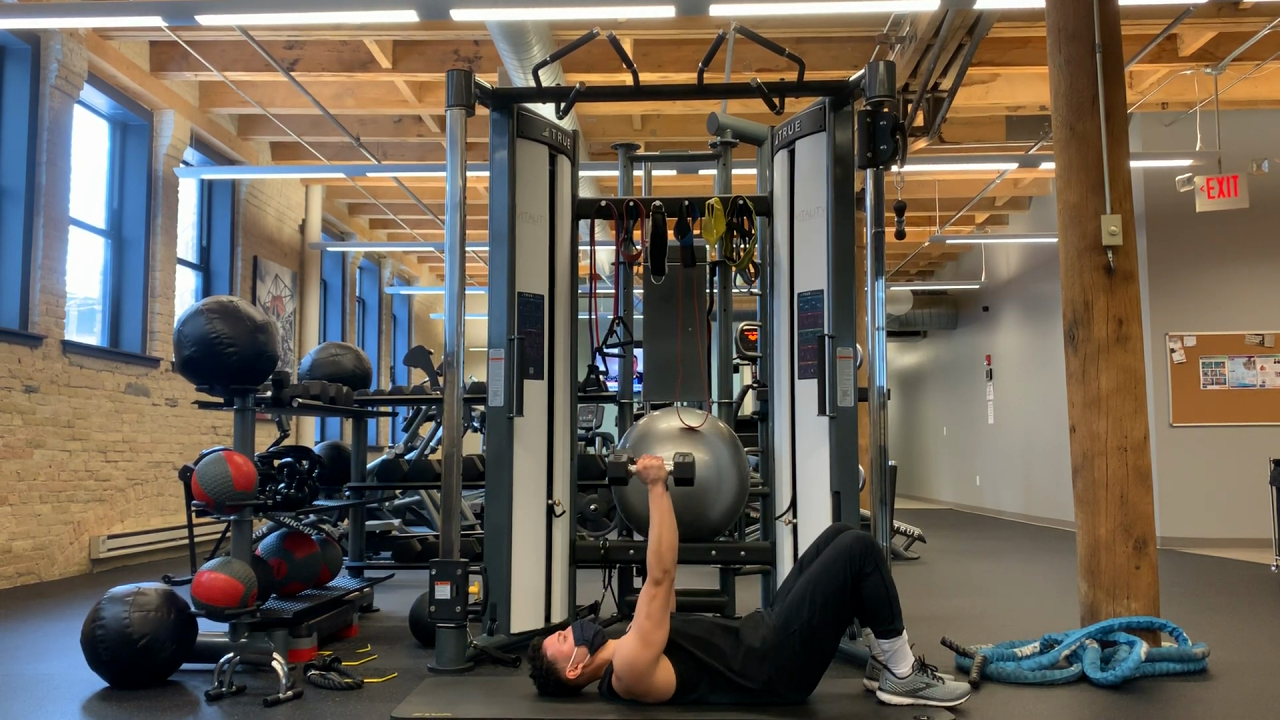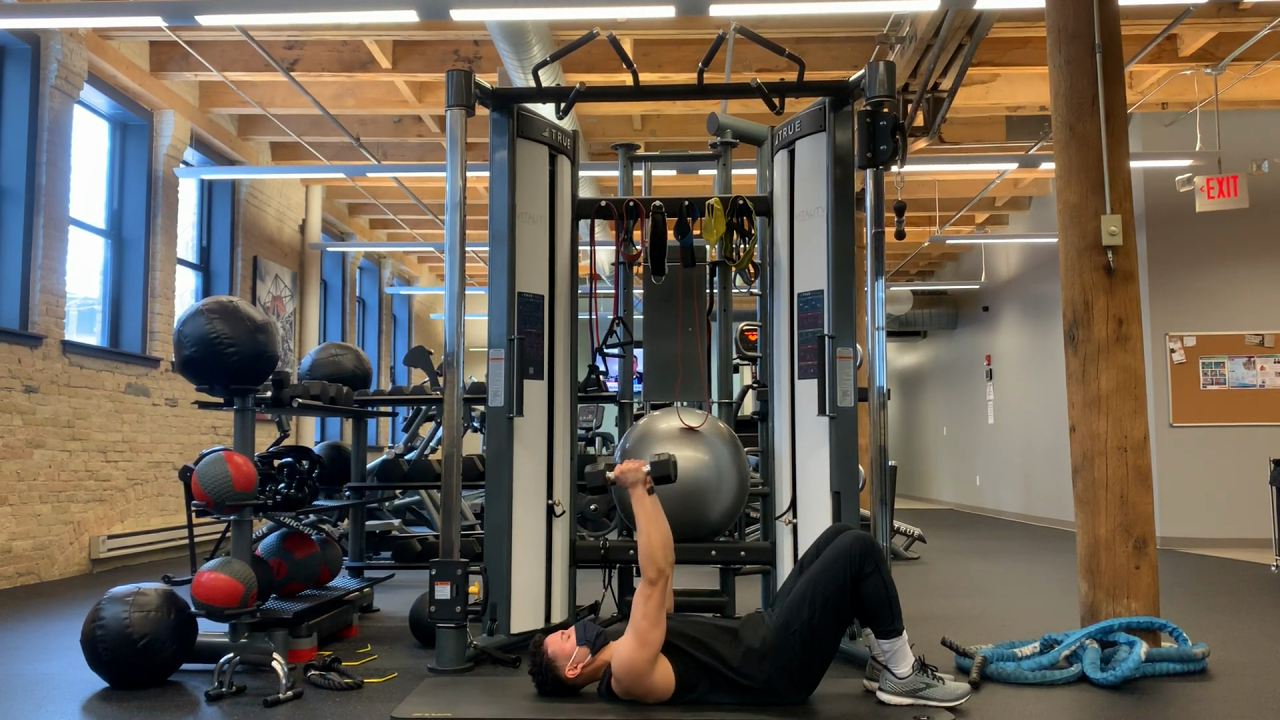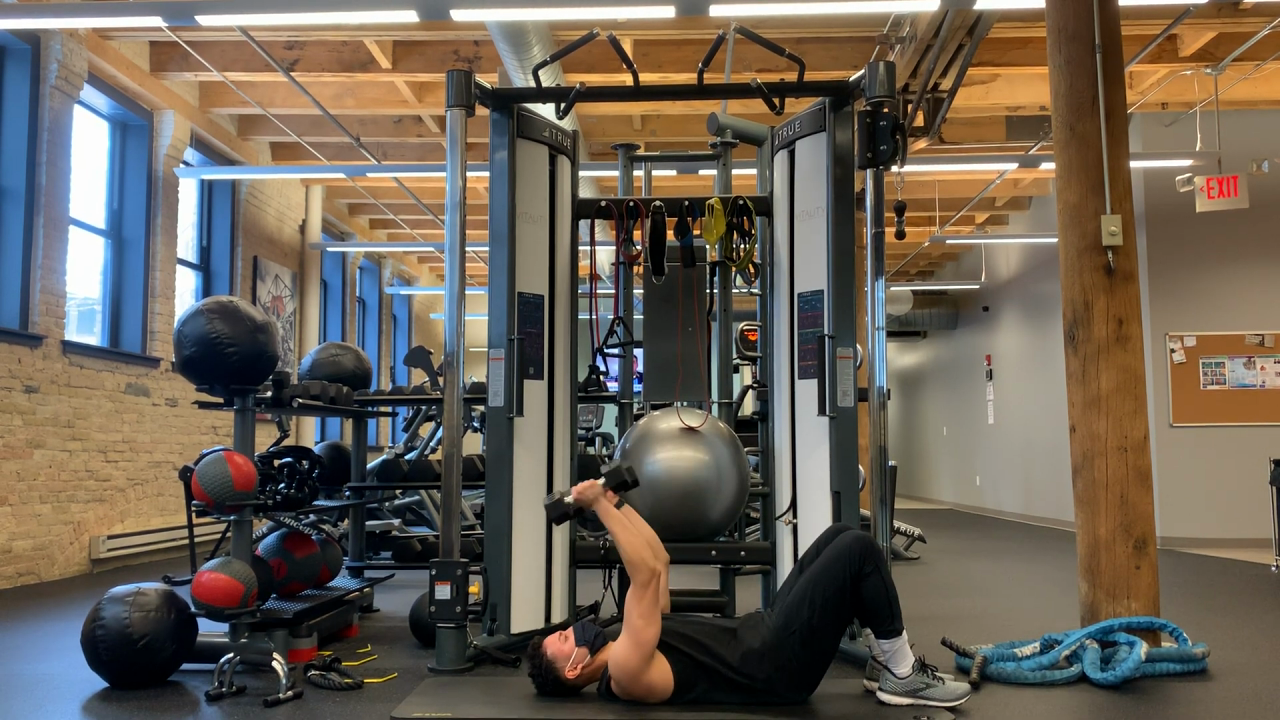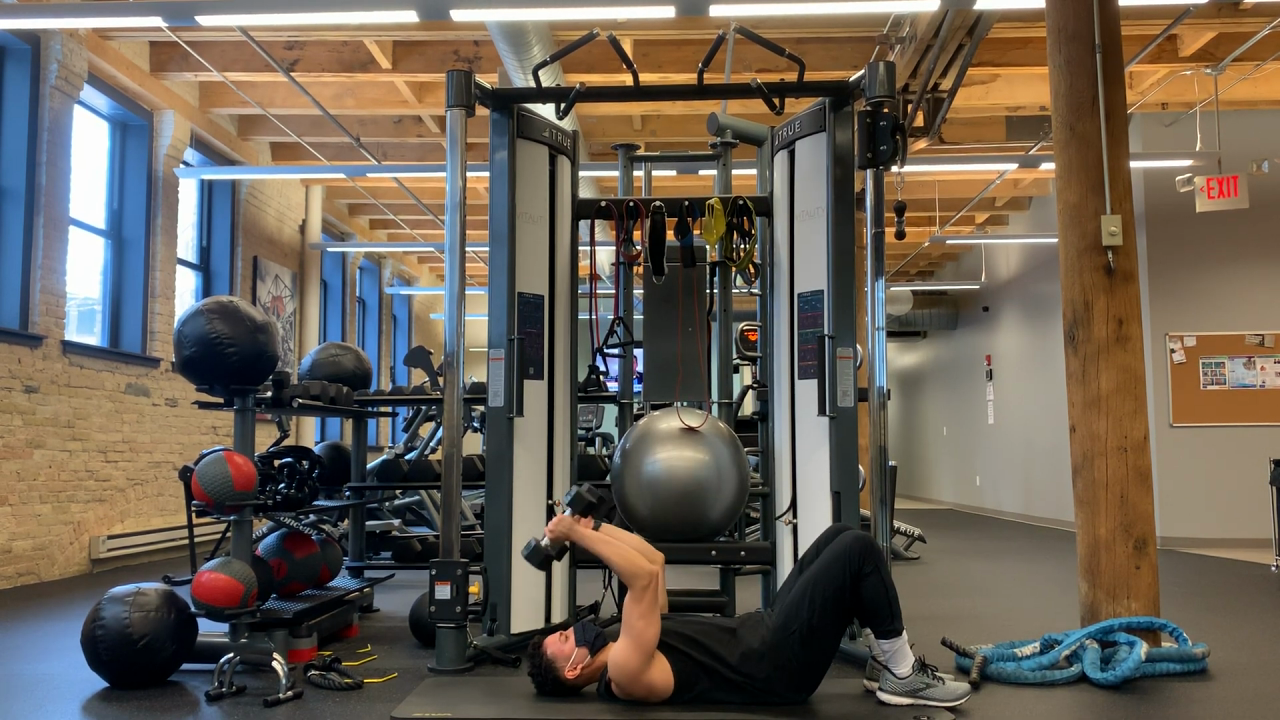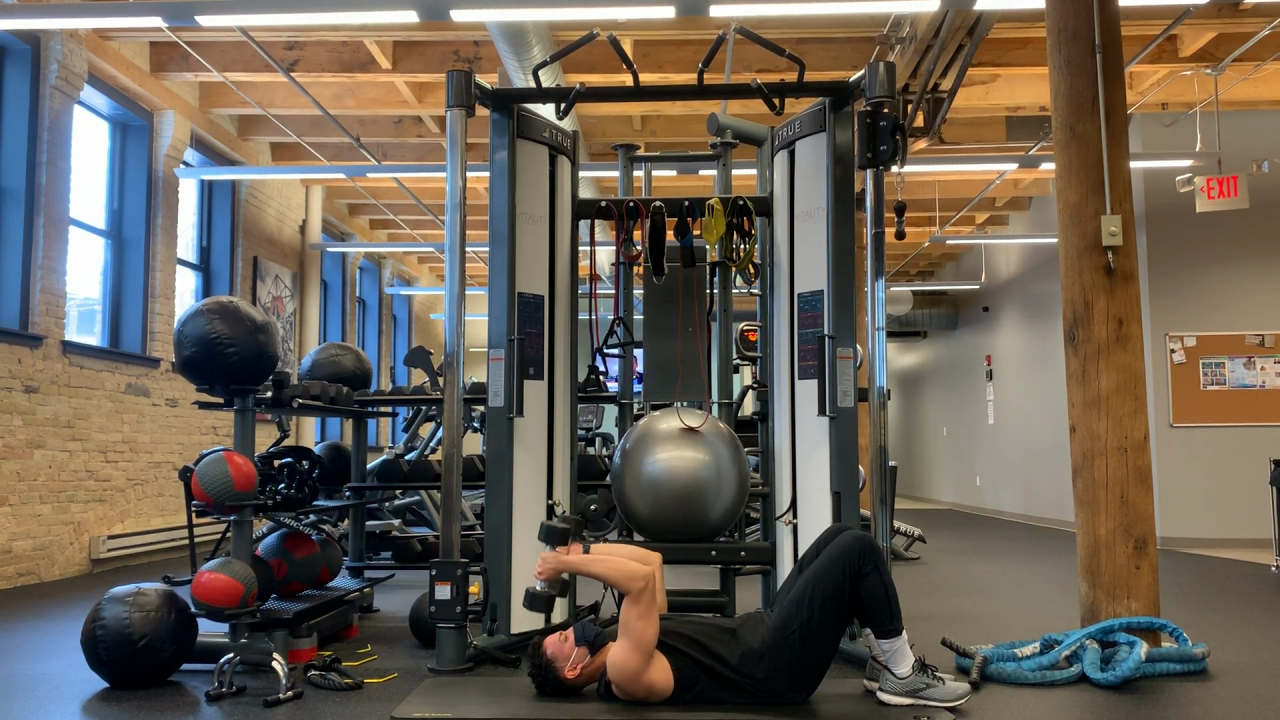
dt=0.3s
person 1, frame 1
left shoulder: (630, 648)
right shoulder: (629, 670)
left elbow: (662, 572)
right elbow: (659, 578)
left wrist: (660, 488)
right wrist: (655, 488)
left hip: (766, 637)
right hip: (780, 665)
left knee: (841, 537)
right knee: (858, 549)
left ankle: (886, 661)
right ankle: (901, 674)
person 1, frame 2
left shoulder: (630, 650)
right shoulder: (627, 672)
left elbow: (662, 567)
right elbow: (654, 577)
left wrist: (647, 489)
right wrist: (637, 491)
left hip: (766, 634)
right hip: (780, 666)
left knee: (840, 536)
right knee: (858, 549)
left ankle: (885, 660)
right ankle: (901, 674)
person 1, frame 3
left shoulder: (627, 653)
right shoulder: (625, 673)
left elbow: (658, 561)
right elbow: (646, 575)
left wrist: (613, 503)
right wrist: (598, 505)
left hip: (767, 639)
right hip: (780, 666)
left knee: (841, 536)
right knee: (857, 550)
left ankle: (887, 661)
right ankle: (901, 674)
person 1, frame 4
left shoulder: (628, 650)
right shoulder: (624, 673)
left elbow: (653, 562)
right elbow: (646, 578)
left wrist: (590, 528)
right wrist: (578, 535)
left hip: (765, 634)
right hip: (780, 665)
left knee: (841, 537)
right knee: (858, 549)
left ankle: (886, 661)
right ankle: (902, 674)
person 1, frame 5
left shoulder: (626, 650)
right shoulder: (623, 674)
left elbow: (651, 563)
right elbow: (640, 581)
left wrist: (580, 553)
right wrist: (570, 563)
left hip: (766, 634)
right hip: (780, 665)
left knee: (841, 538)
right knee: (857, 550)
left ankle: (885, 662)
right ankle: (902, 675)
